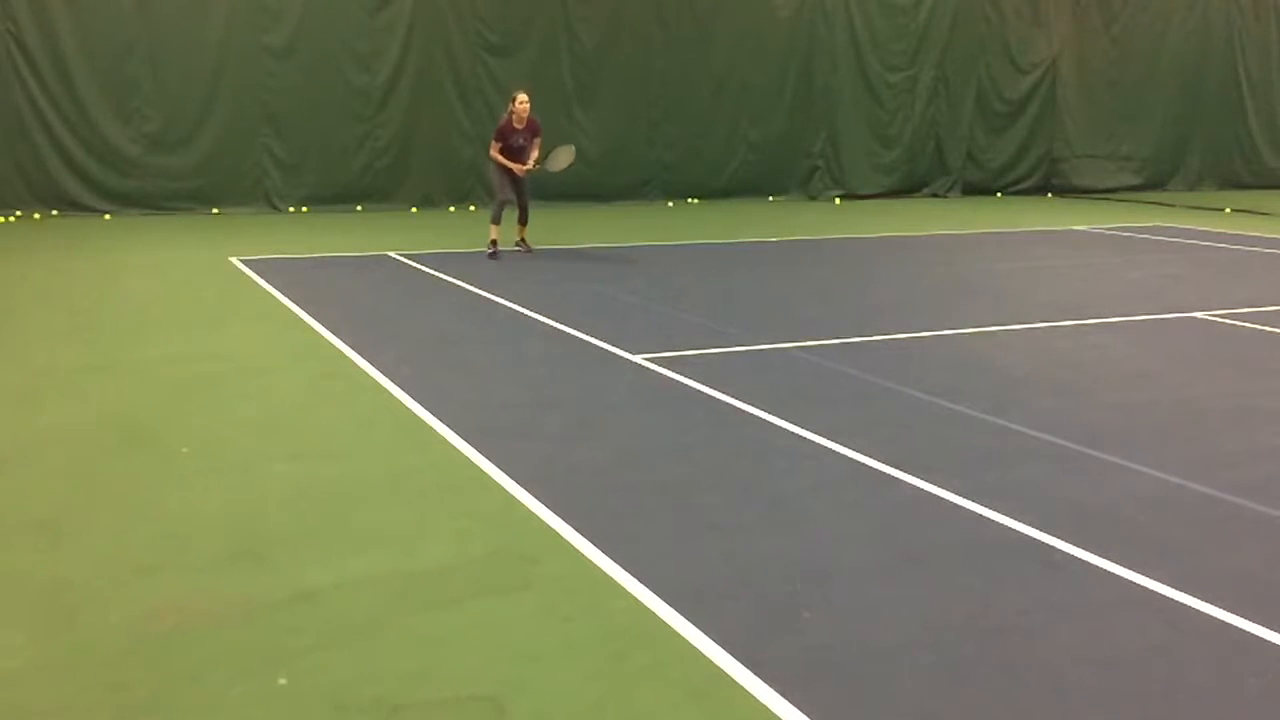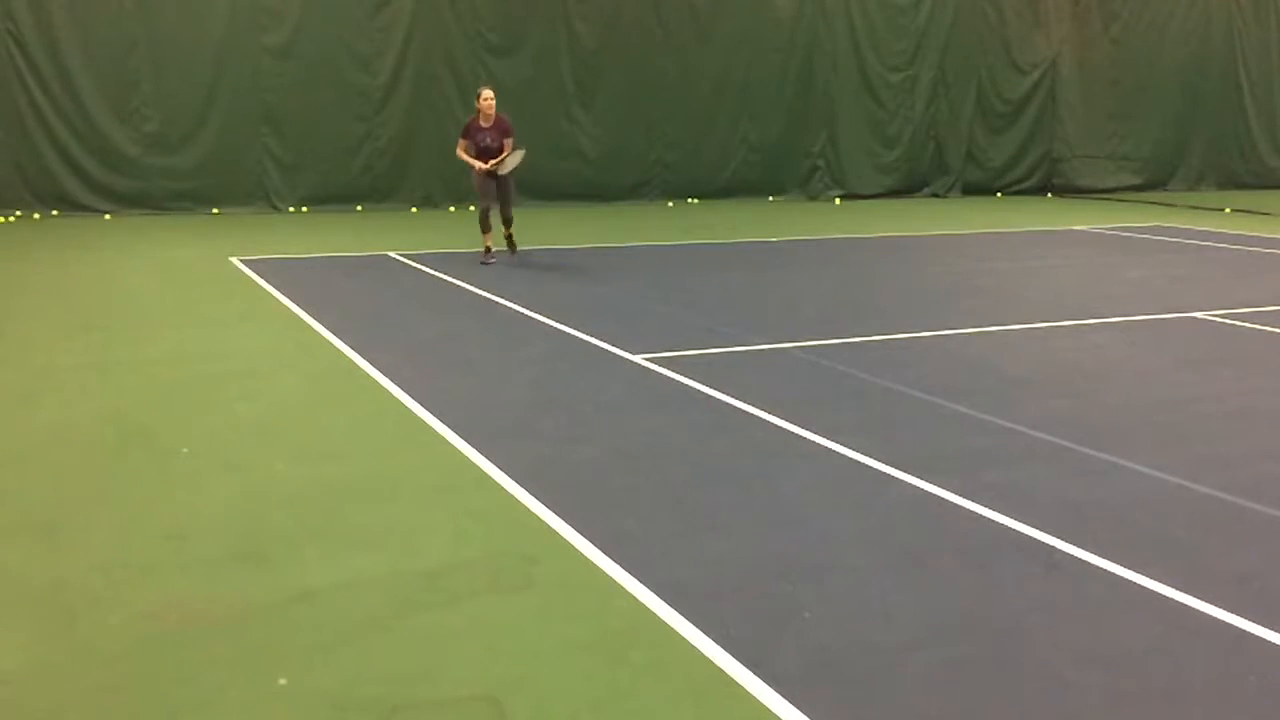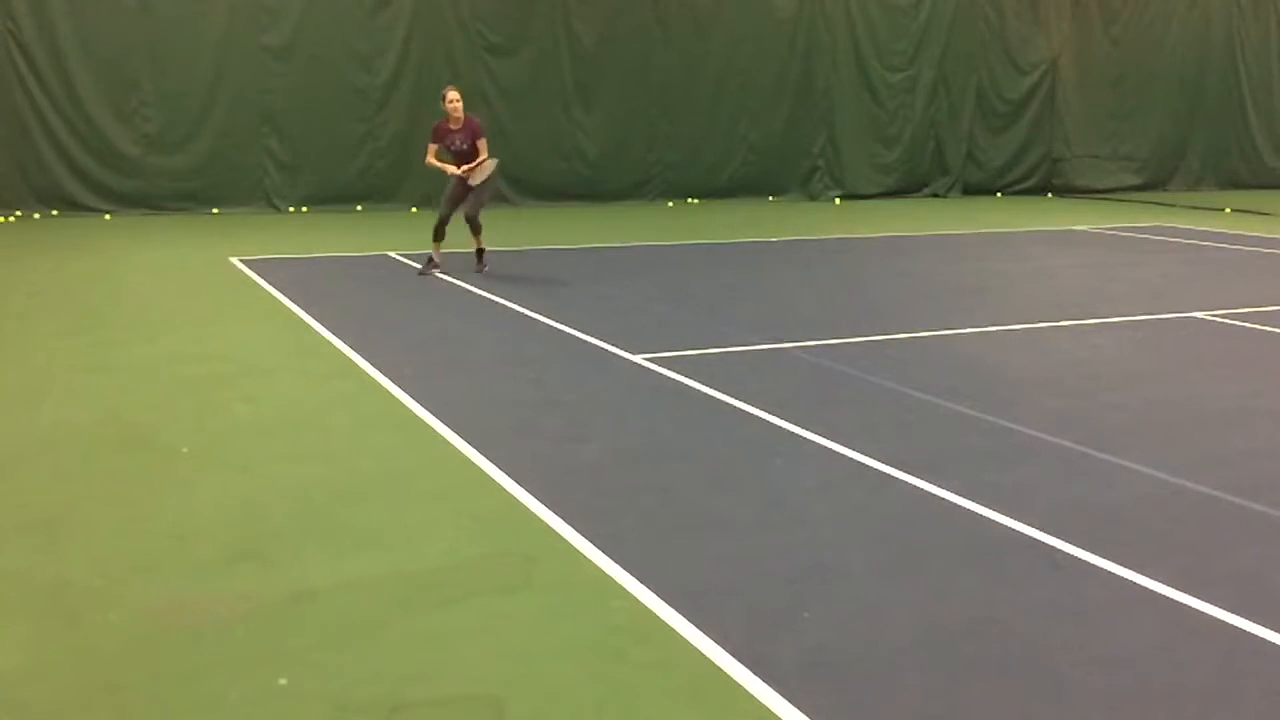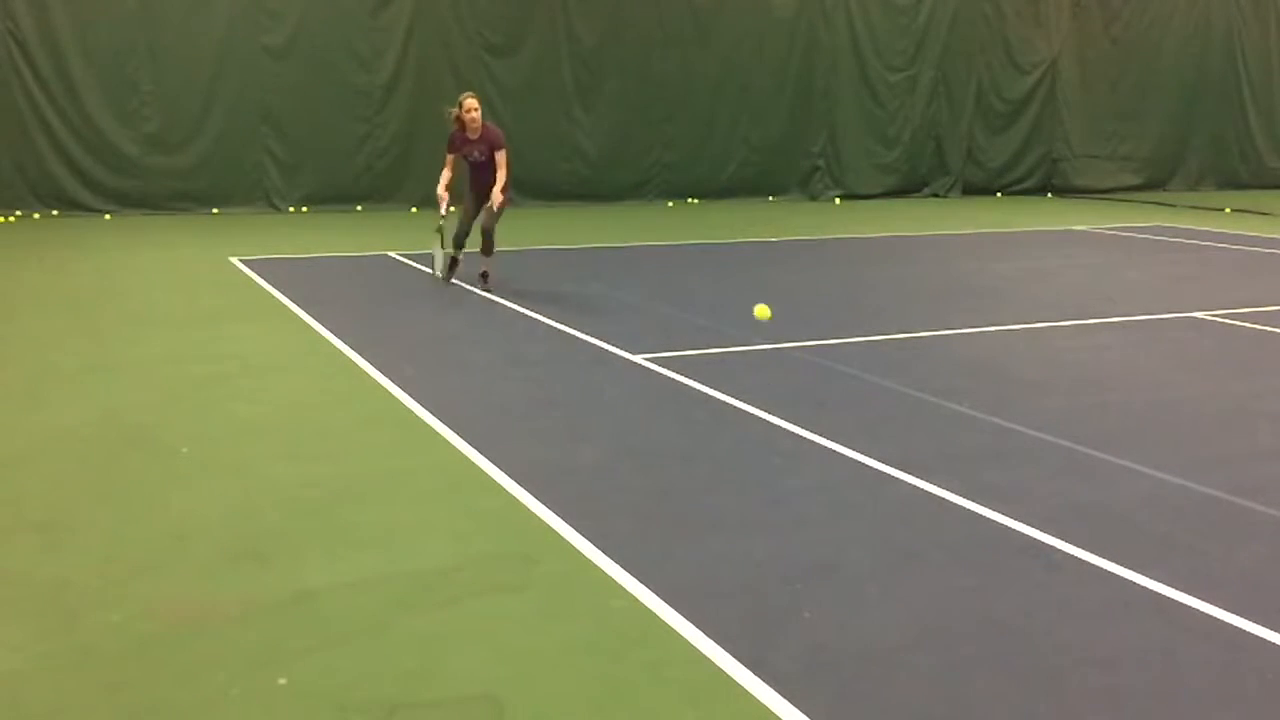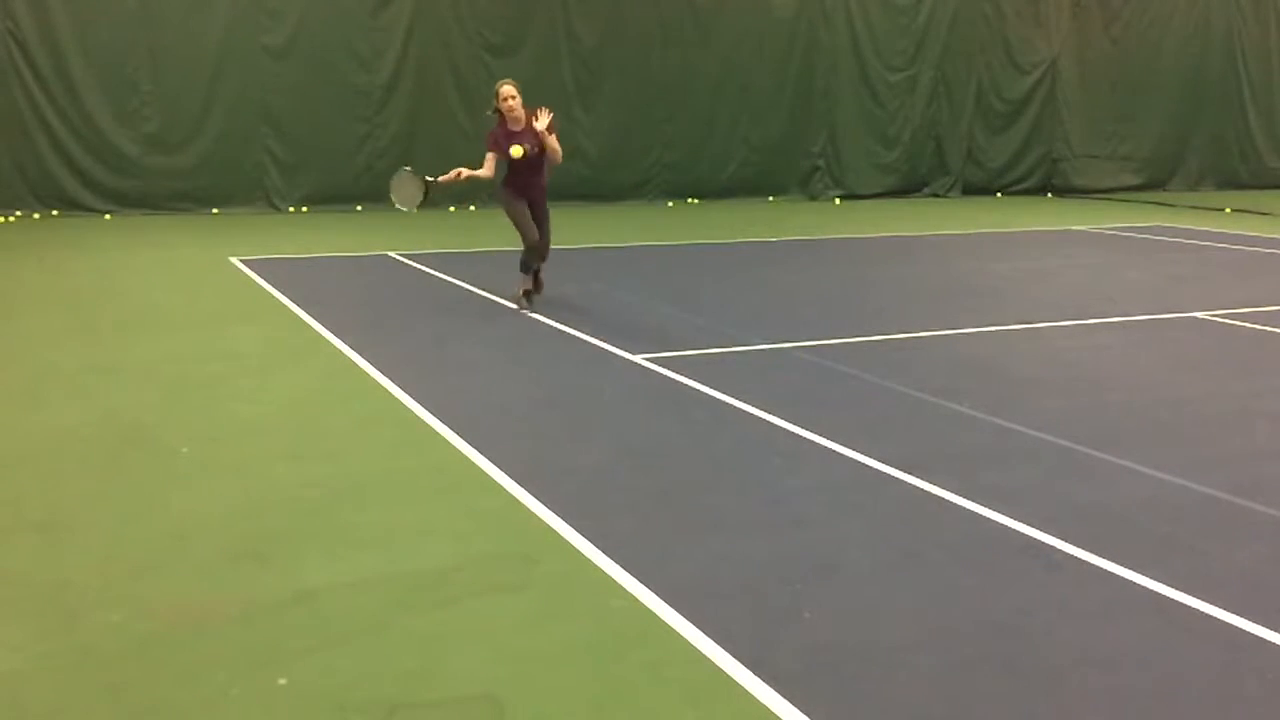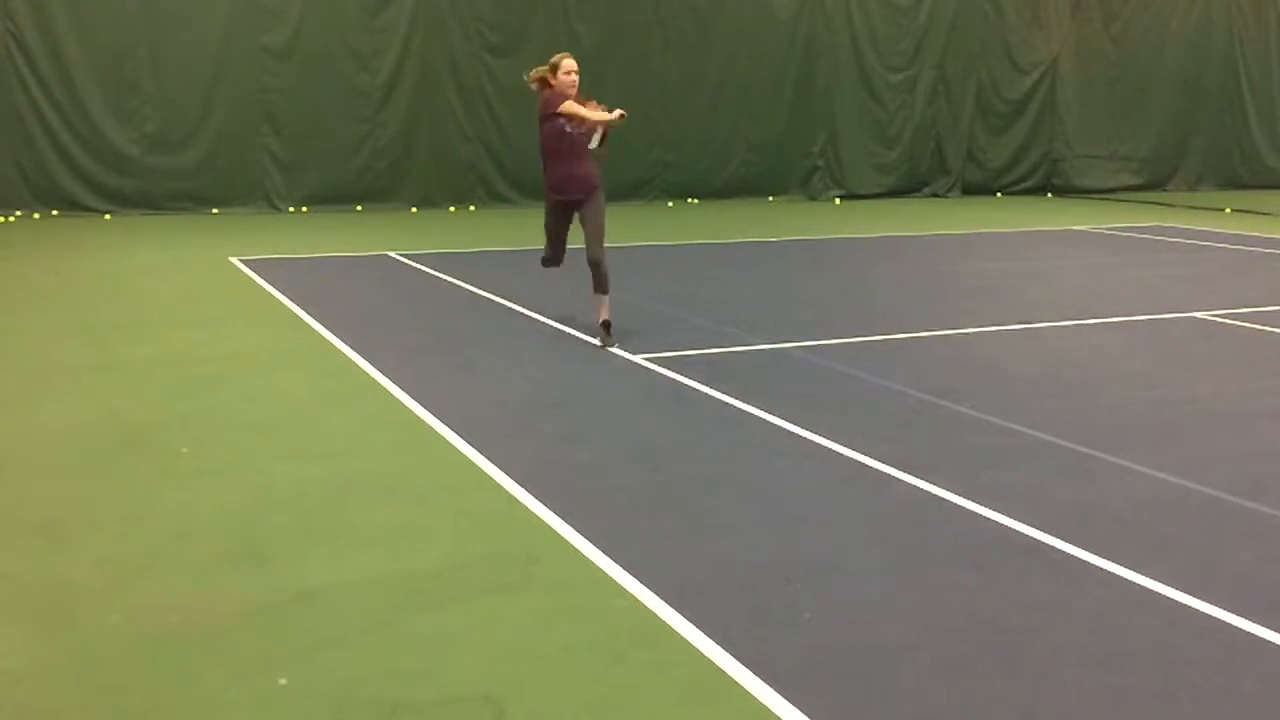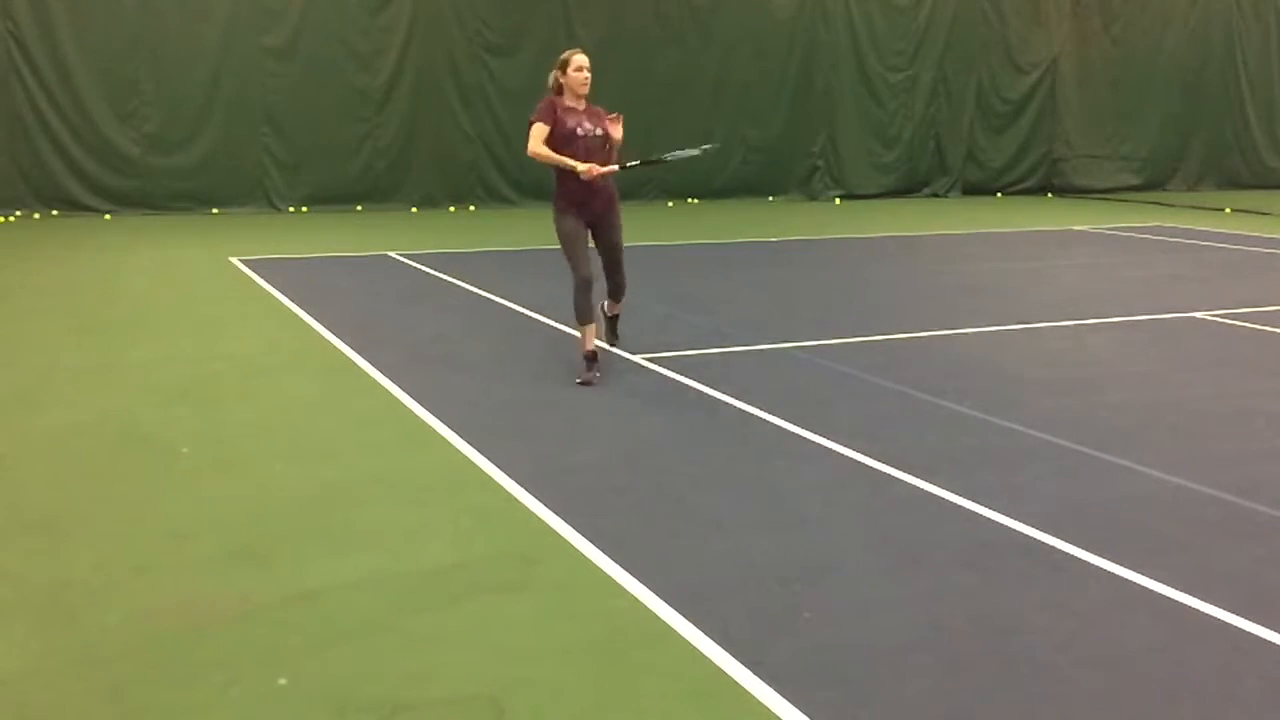
dt=0.4s
person 1, frame 1
left shoulder: (534, 125)
right shoulder: (504, 126)
left elbow: (535, 149)
right elbow: (493, 153)
left wrist: (532, 161)
right wrist: (512, 165)
left hip: (521, 167)
right hip: (502, 167)
left knee: (523, 204)
right knee: (502, 199)
left ankle: (520, 240)
right ankle: (493, 243)
person 1, frame 2
left shoulder: (504, 123)
right shoulder: (471, 125)
left elbow: (507, 153)
right elbow: (460, 150)
left wrist: (495, 162)
right wrist: (474, 162)
right hip: (480, 171)
left knee: (506, 212)
right knee: (484, 207)
left ankle: (508, 234)
right ankle: (488, 248)
person 1, frame 3
left shoulder: (475, 125)
right shoulder: (439, 128)
left elbow: (484, 155)
right elbow: (429, 159)
left wrist: (469, 167)
right wrist: (445, 167)
right hip: (458, 178)
left knee: (470, 214)
right knee: (442, 216)
left ankle: (480, 251)
right ankle: (435, 260)
person 1, frame 4
left shoulder: (494, 134)
right shoulder: (455, 137)
left elbow: (502, 170)
right elbow: (448, 169)
left wrist: (497, 191)
right wrist: (442, 189)
left hip: (496, 188)
right hip: (475, 188)
left knee: (486, 228)
right knee: (460, 234)
left ankle: (484, 274)
right ankle: (455, 258)
person 1, frame 5
left shoulder: (540, 120)
right shoulder: (497, 131)
left elbow: (557, 159)
right elbow: (488, 172)
left wrist: (543, 133)
right wrist: (468, 172)
left hip: (539, 191)
right hip: (514, 193)
left knee: (542, 249)
right knee: (532, 241)
left ankle: (534, 268)
right ankle: (525, 290)
person 1, frame 6
left shoulder: (582, 110)
right shoulder: (548, 98)
right elbow: (591, 116)
left wrist: (598, 127)
right wrist: (612, 116)
left hip: (589, 191)
right hip: (558, 193)
left knee: (596, 257)
right knee: (554, 258)
left ankle: (605, 323)
right ankle: (551, 252)
person 1, frame 7
left shoulder: (600, 114)
right shoulder: (550, 107)
right elbow: (534, 148)
left wrist: (617, 142)
right wrist: (576, 165)
left hip: (605, 205)
right hip: (570, 209)
left knee: (617, 278)
right knee: (583, 277)
left ankle: (610, 310)
right ankle: (589, 355)
